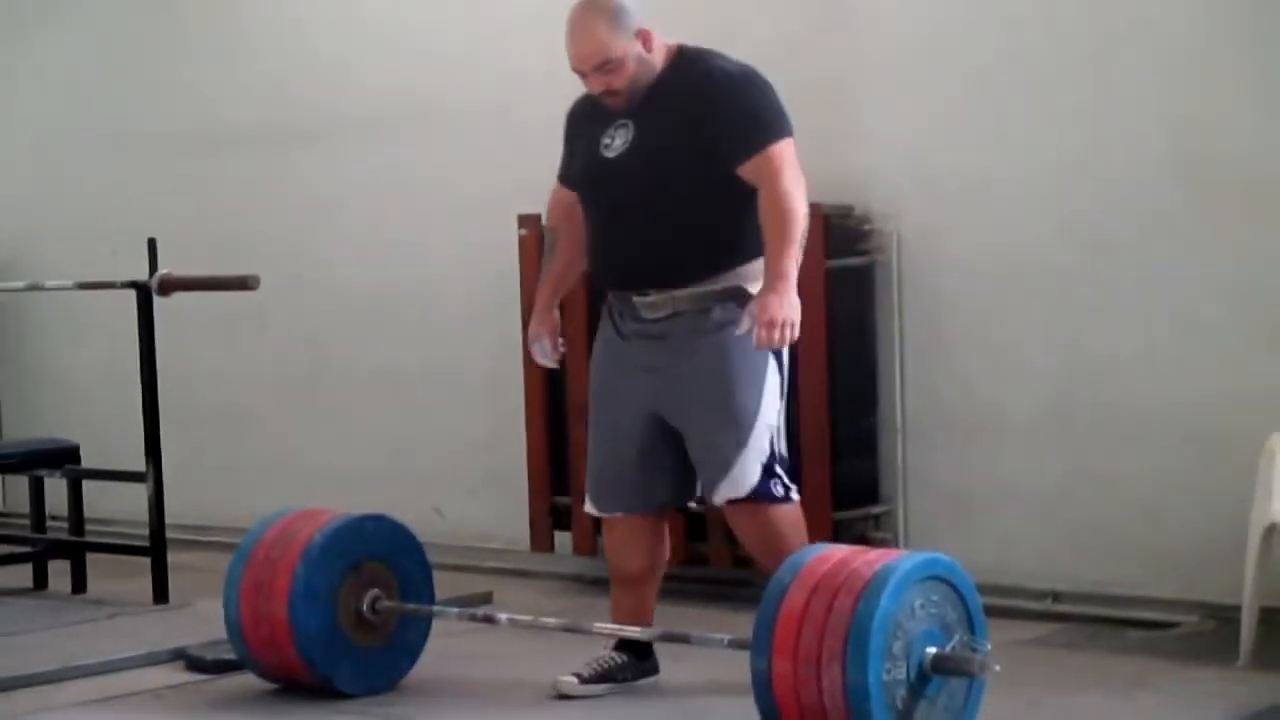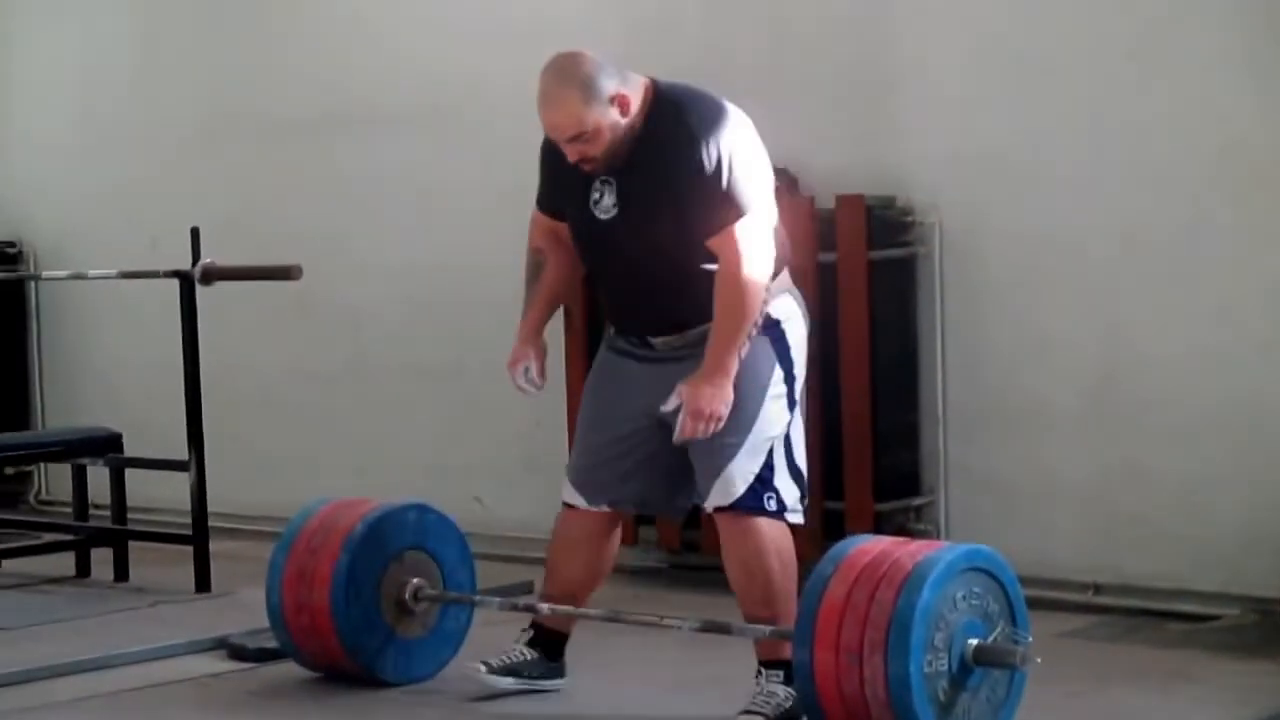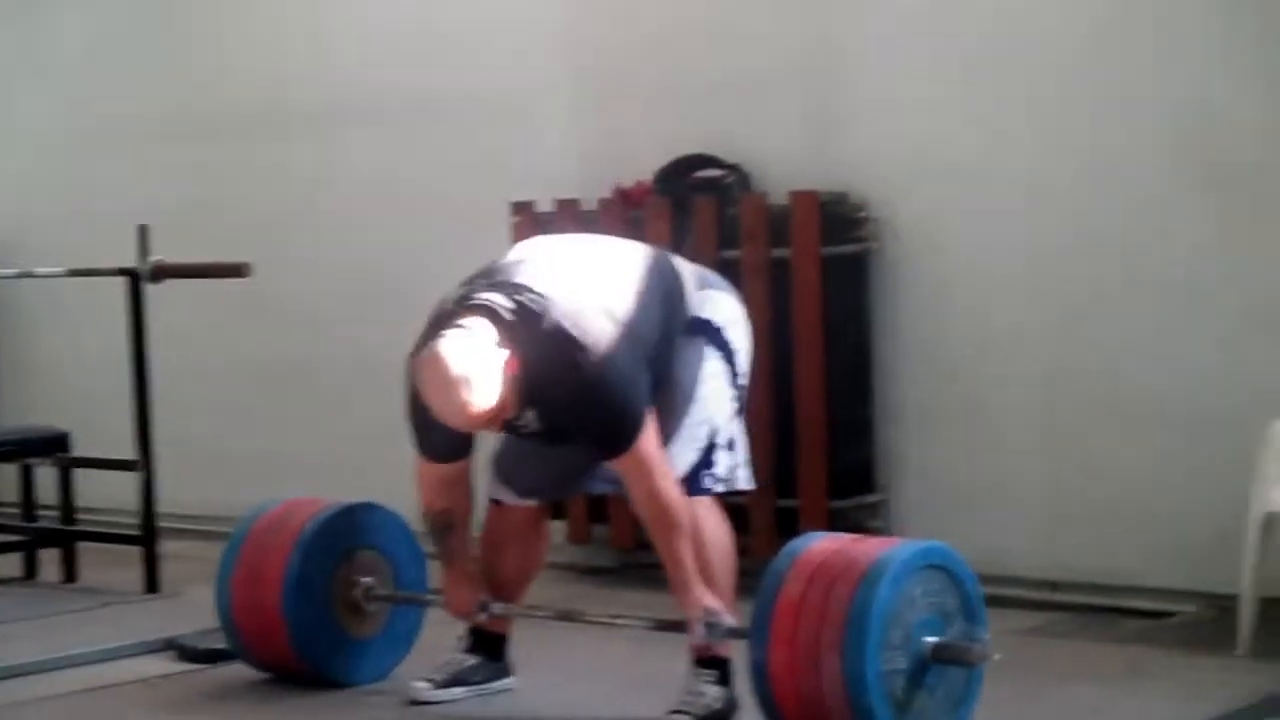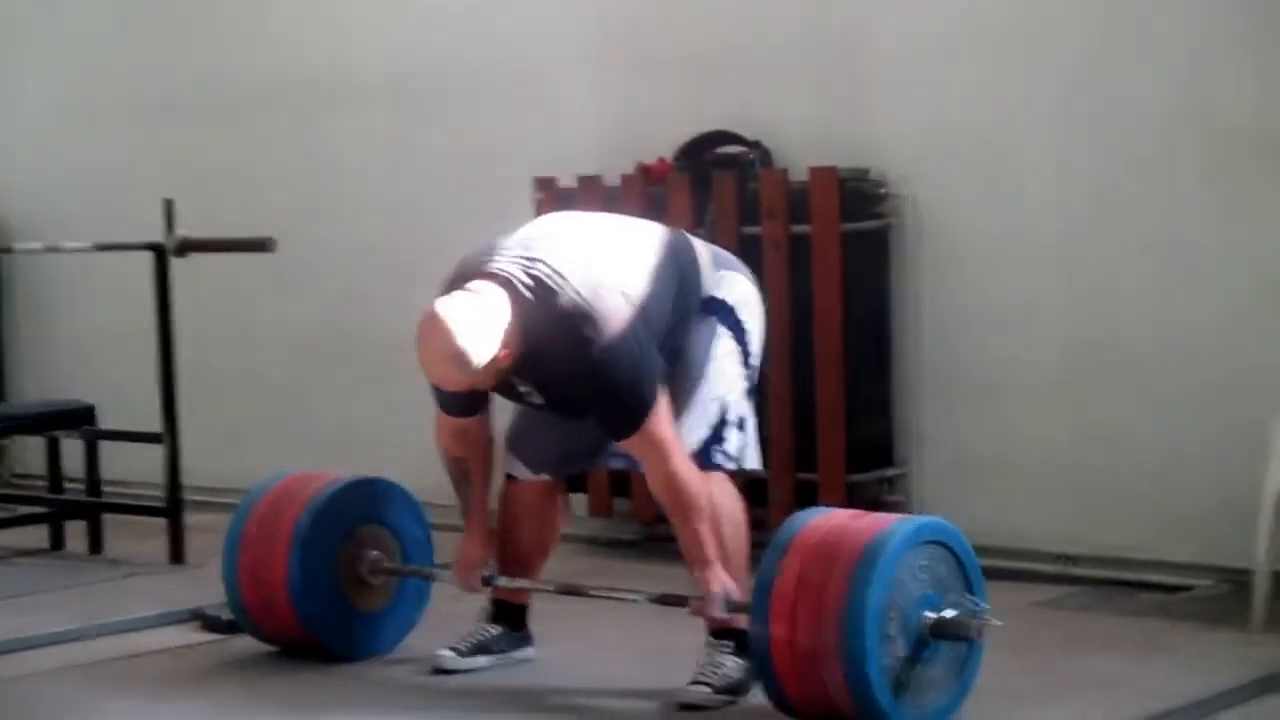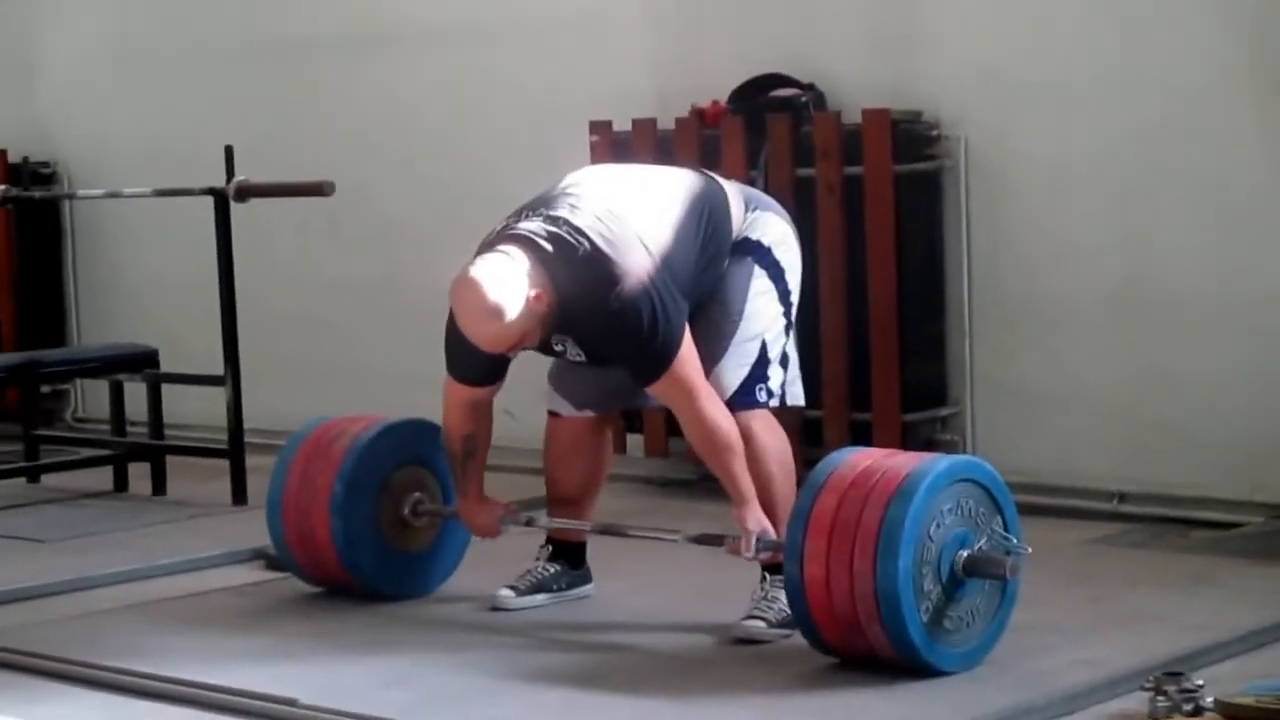
dt=0.7s
person 1, frame 1
left shoulder: (723, 88)
right shoulder: (587, 117)
left elbow: (780, 182)
right elbow: (569, 215)
left wrist: (779, 285)
right wrist: (546, 303)
left hip: (723, 314)
right hip: (628, 324)
left knee: (748, 484)
right knee: (623, 497)
right ankle: (631, 647)
person 1, frame 2
left shoulder: (704, 135)
right shoulder: (562, 148)
left elbow: (748, 258)
right elbow: (555, 237)
left wrist: (716, 374)
right wrist: (530, 333)
left hip: (738, 332)
right hip: (634, 347)
left knee: (745, 500)
right knee: (590, 495)
right ankle: (544, 648)
person 1, frame 3
left shoulder: (591, 361)
right shoulder: (441, 370)
left elbow: (648, 484)
right elbow: (442, 483)
left wrist: (691, 588)
right wrist: (458, 572)
left knee: (683, 484)
right knee: (515, 491)
left ankle: (713, 677)
right ankle: (486, 653)
person 1, frame 4
left shoulder: (597, 341)
right shoulder: (456, 325)
left elbow: (663, 461)
right elbow: (462, 430)
left wrist: (708, 567)
right wrist: (477, 531)
left hip: (706, 301)
left knee: (698, 461)
right knee: (529, 463)
left ankle: (730, 646)
right ankle: (507, 622)
person 1, frame 5
left shoulder: (623, 294)
right shoulder: (484, 300)
left elbow: (694, 403)
right elbow: (466, 403)
left wrist: (746, 506)
right wrist: (470, 497)
left hip: (744, 240)
left knee: (741, 404)
right knee: (572, 402)
left ankle: (783, 580)
right ankle: (565, 559)
